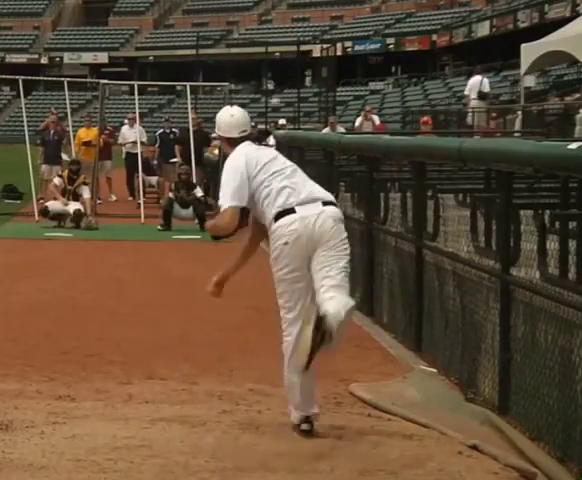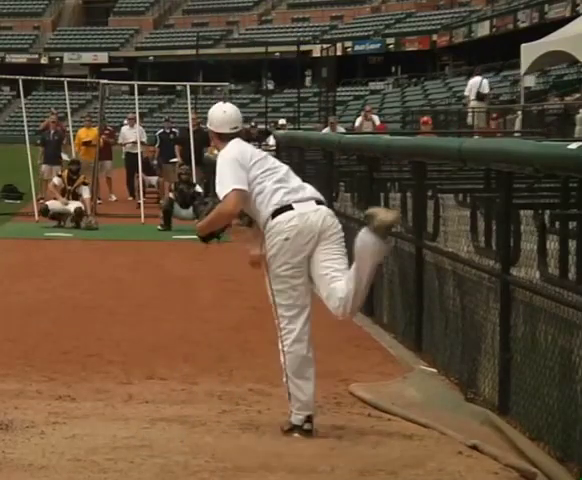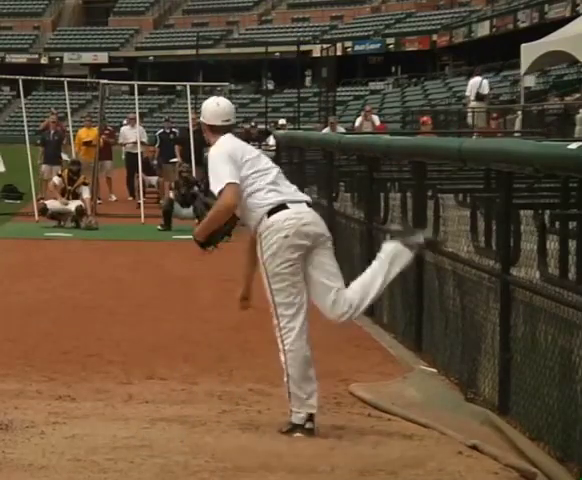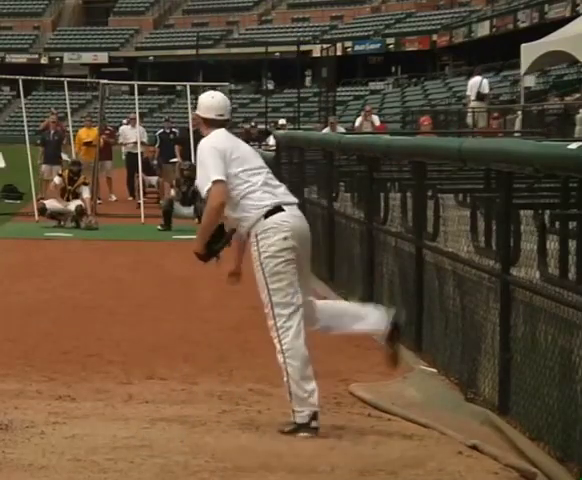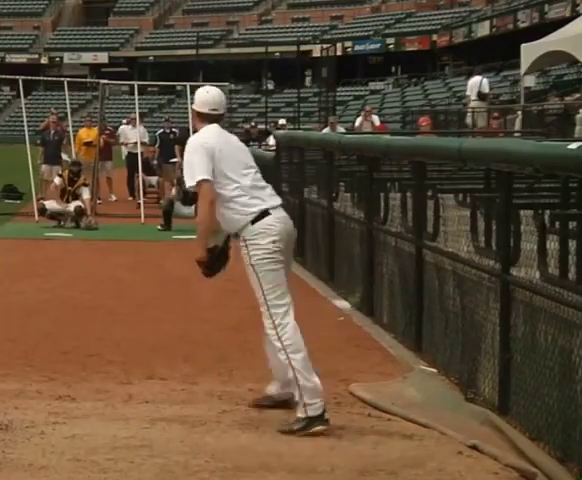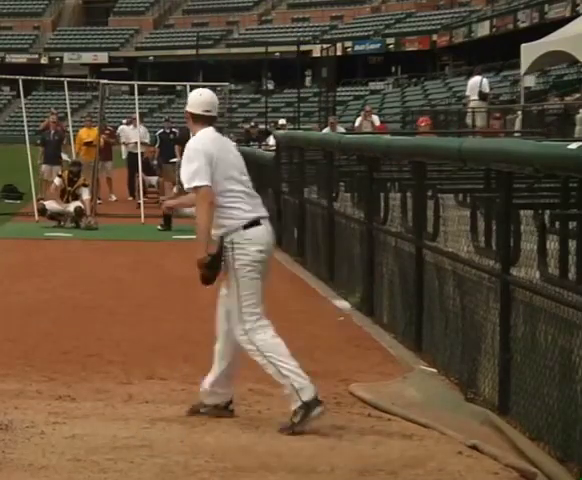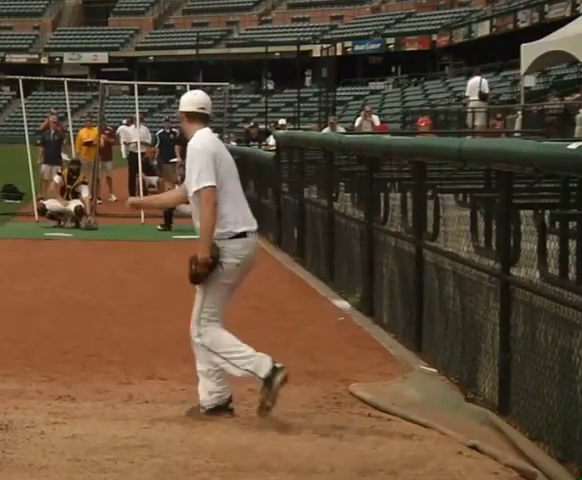
dt=0.1s
person 1, frame 1
left shoulder: (235, 166)
right shoulder: (268, 155)
left elbow: (227, 224)
left wrist: (210, 226)
right wrist: (227, 273)
left hip: (290, 226)
right hip: (327, 216)
left knee: (293, 323)
right knee: (333, 299)
left ankle: (303, 414)
right ankle: (326, 320)
person 1, frame 2
left shoulder: (228, 159)
right shoulder: (256, 155)
left elbow: (231, 207)
left wrist: (204, 226)
right wrist: (262, 253)
left hip: (286, 226)
right hip: (322, 216)
left knee: (292, 325)
right knee: (343, 300)
left ankle: (301, 416)
right ankle: (372, 232)
person 1, frame 3
left shoulder: (220, 151)
right shoulder: (247, 150)
left elbow: (229, 201)
left wrist: (203, 230)
left hip: (279, 227)
right hip: (308, 219)
left knee: (289, 324)
right knee: (342, 305)
left ankle: (303, 417)
right ankle: (398, 249)
person 1, frame 4
left shoulder: (208, 146)
right shoulder: (239, 145)
left elbow: (216, 200)
left wrist: (200, 240)
right wrist: (238, 261)
left hip: (271, 228)
right hip: (293, 220)
left knee: (285, 323)
right knee: (305, 310)
left ankle: (304, 415)
right ankle: (382, 322)
person 1, frame 5
left shoulder: (199, 142)
right shoulder: (232, 142)
left elbow: (206, 195)
left wrist: (201, 244)
right wrist: (217, 216)
left hip: (257, 232)
right hip: (278, 221)
left knee: (278, 322)
right knee: (274, 313)
left ankle: (312, 410)
right ankle: (283, 390)
person 1, frame 6
left shoulder: (196, 146)
right shoulder: (224, 144)
left elbow: (205, 199)
left wrist: (203, 246)
right wrist: (180, 202)
left hip: (242, 239)
right hip: (258, 230)
left knee: (250, 327)
right knee: (228, 318)
left ankle: (305, 398)
right ankle: (217, 396)
person 1, frame 7
left shoulder: (199, 145)
right shoulder: (213, 144)
left elbow: (209, 199)
right elbow: (185, 194)
left wrist: (204, 248)
right wrist: (145, 201)
left hip: (228, 246)
right hip: (243, 243)
left knee: (204, 329)
right knee: (208, 321)
left ankle: (265, 370)
right ankle: (215, 398)
